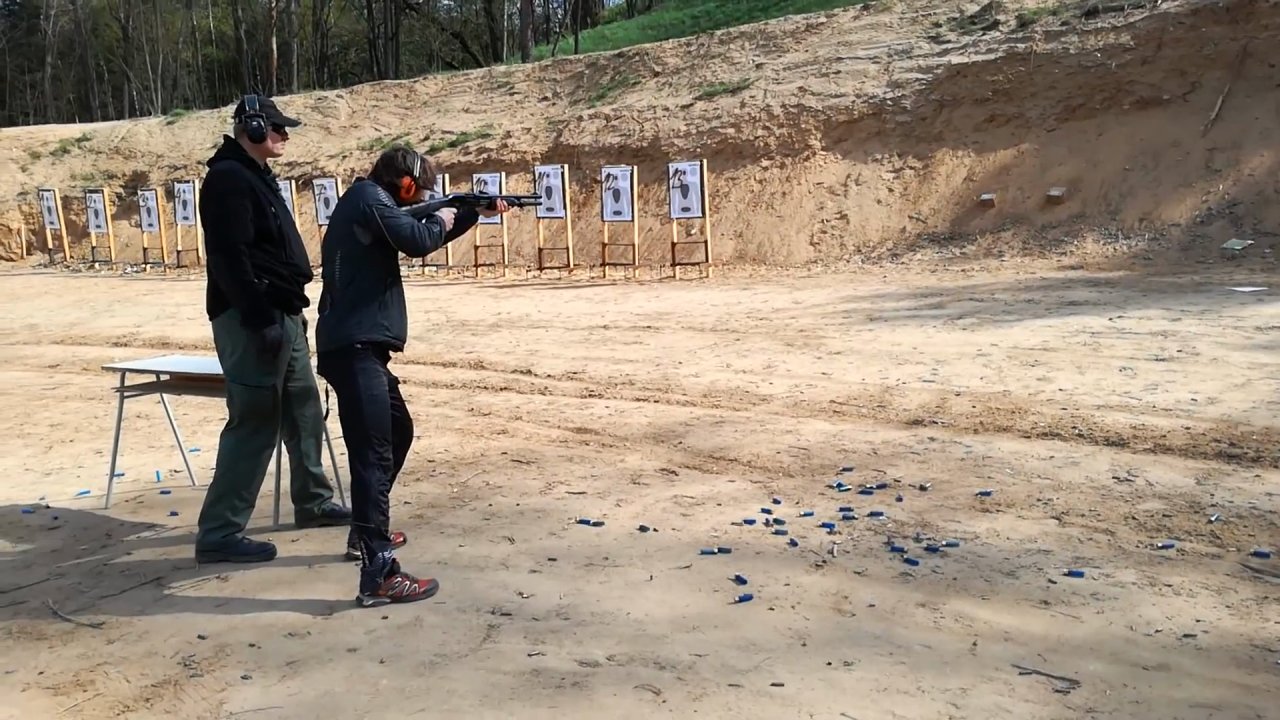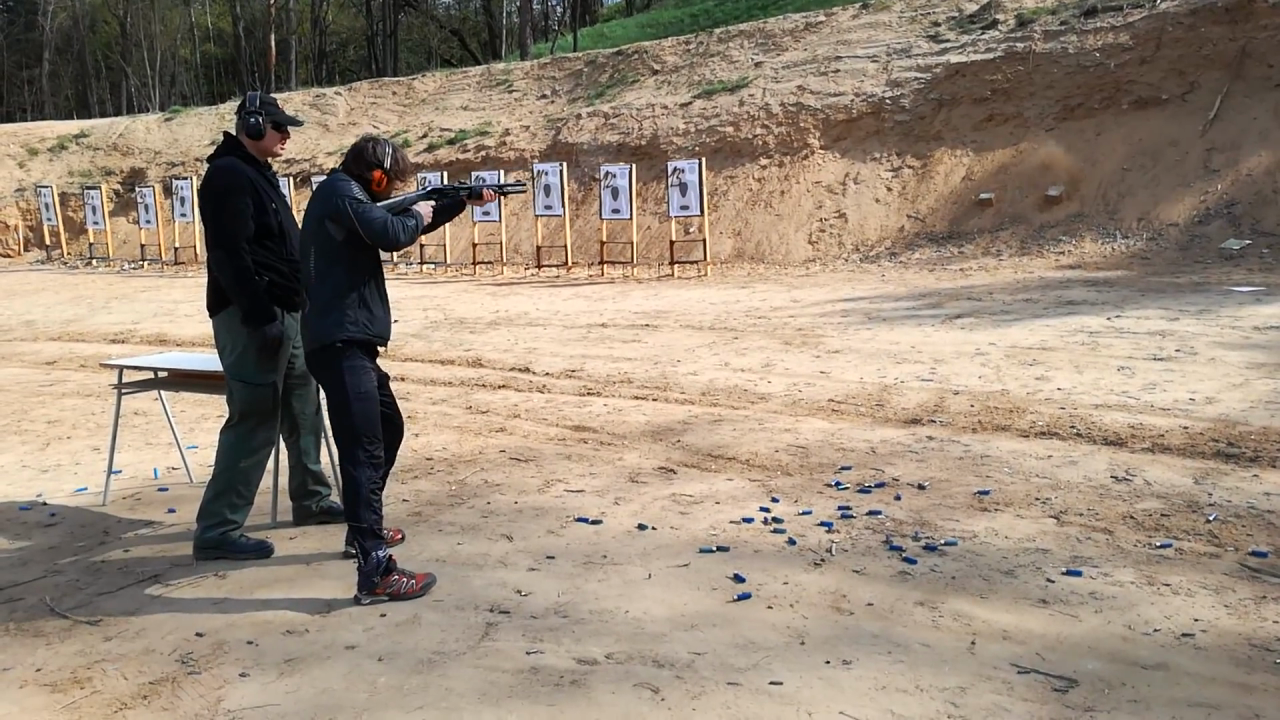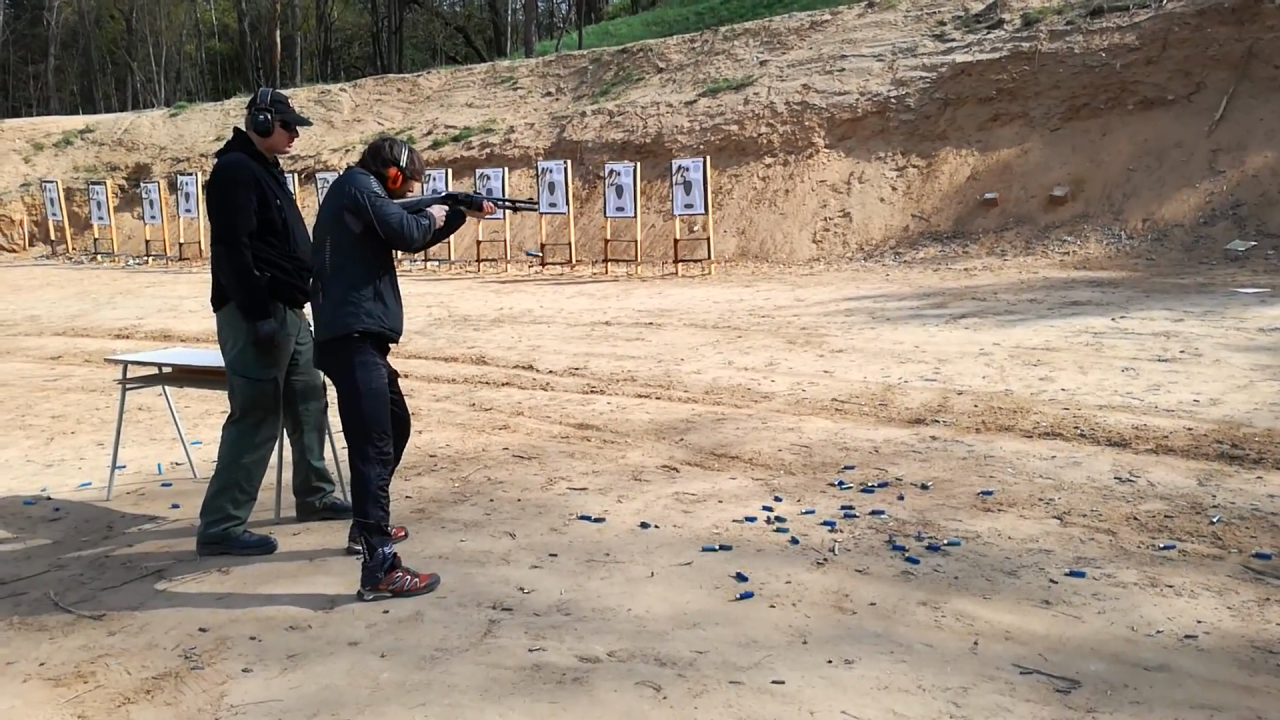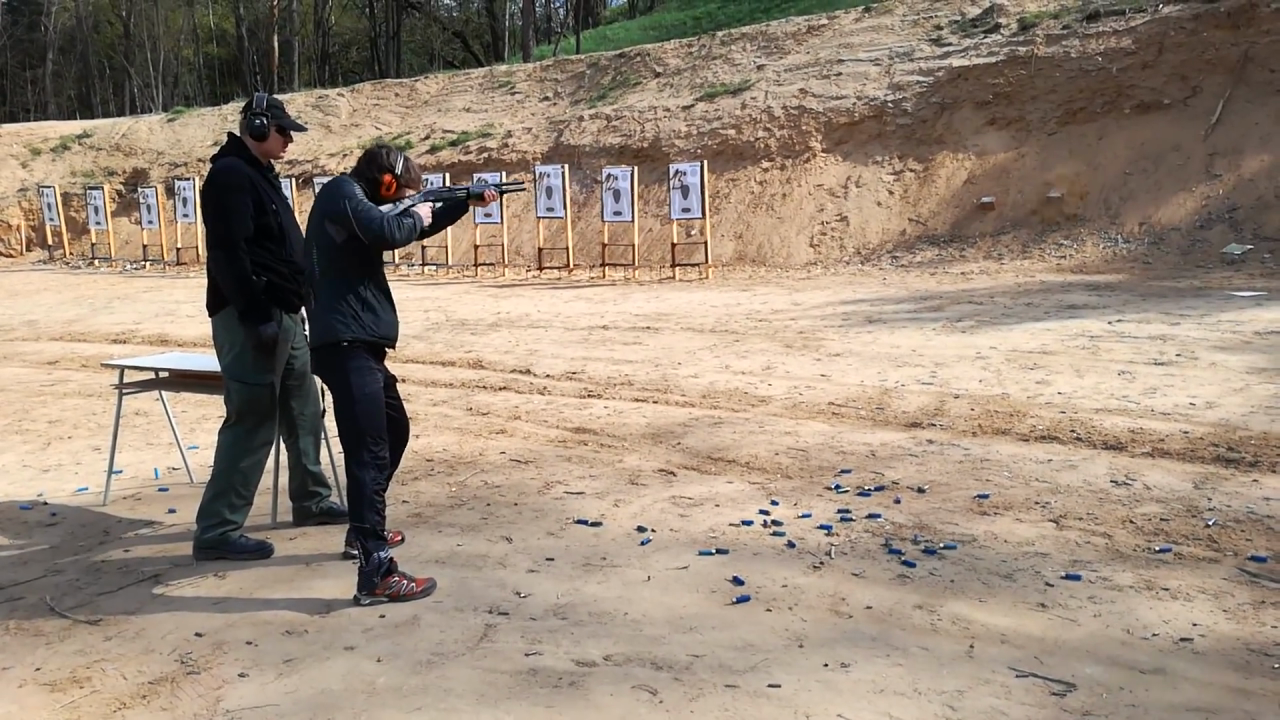
dt=1s
person 1, frame 1
left shoulder: (256, 176)
right shoulder: (228, 178)
right elbow: (229, 259)
left wrist: (289, 311)
right wrist: (260, 320)
left hip: (281, 314)
right hip: (252, 320)
left knee: (303, 412)
right knee: (254, 423)
left ankle: (313, 502)
right ankle: (219, 533)
person 1, frame 2
left shoulder: (257, 172)
right shoulder: (228, 176)
right elbow: (230, 256)
left wrist: (289, 309)
right wrist: (261, 317)
left hip: (283, 311)
right hip: (253, 317)
left knee: (304, 409)
right knee: (255, 420)
left ankle: (311, 500)
right ankle: (217, 530)
person 1, frame 3
left shoulder: (266, 169)
right shoulder: (235, 171)
right elbow: (231, 250)
left wrist: (287, 306)
right wrist: (257, 314)
left hip: (288, 310)
right hip: (257, 313)
left knee: (308, 406)
right knee: (256, 417)
left ankle: (314, 496)
right ankle: (220, 526)
person 1, frame 4
left shoulder: (260, 174)
right shoulder: (230, 175)
right elbow: (228, 254)
left wrist: (290, 306)
right wrist: (256, 317)
left hip: (283, 313)
right hip: (252, 318)
left knee: (302, 410)
right knee: (252, 421)
left ankle: (311, 501)
right ankle: (216, 531)
person 2, frame 1
left shoulder: (371, 202)
right shoulder: (368, 197)
left elbow: (413, 233)
right elbow: (417, 240)
left wrist: (475, 213)
right wrist: (440, 219)
left hip: (362, 344)
right hip: (354, 347)
left knee: (398, 433)
right knee: (374, 454)
left ankle: (368, 531)
right ankle: (379, 575)
person 2, frame 2
left shoulder: (349, 196)
right shoulder: (340, 191)
left elbow: (403, 223)
right elbow: (391, 235)
left wrist: (464, 201)
right wrist: (416, 215)
left hip: (352, 341)
right hip: (340, 344)
left knee: (388, 430)
right knee: (364, 452)
left ankle: (364, 529)
right ankle: (376, 572)
person 2, frame 3
left shoulder: (365, 194)
right shoulder: (358, 184)
left elbow: (409, 242)
right elbow: (405, 232)
left wrist: (462, 214)
right wrist: (429, 217)
left hip: (361, 335)
right hip: (352, 338)
left knee: (395, 428)
right knee: (374, 446)
left ankle: (369, 526)
right ankle: (380, 569)
person 2, frame 4
left shoulder: (359, 200)
right shoulder: (343, 191)
left elbow: (411, 225)
right elbow: (387, 232)
left wrist: (467, 203)
right wrist: (416, 216)
left hip: (360, 342)
right hip: (346, 345)
left knee: (393, 433)
right knee: (369, 452)
left ankle: (364, 531)
right ankle: (377, 573)
